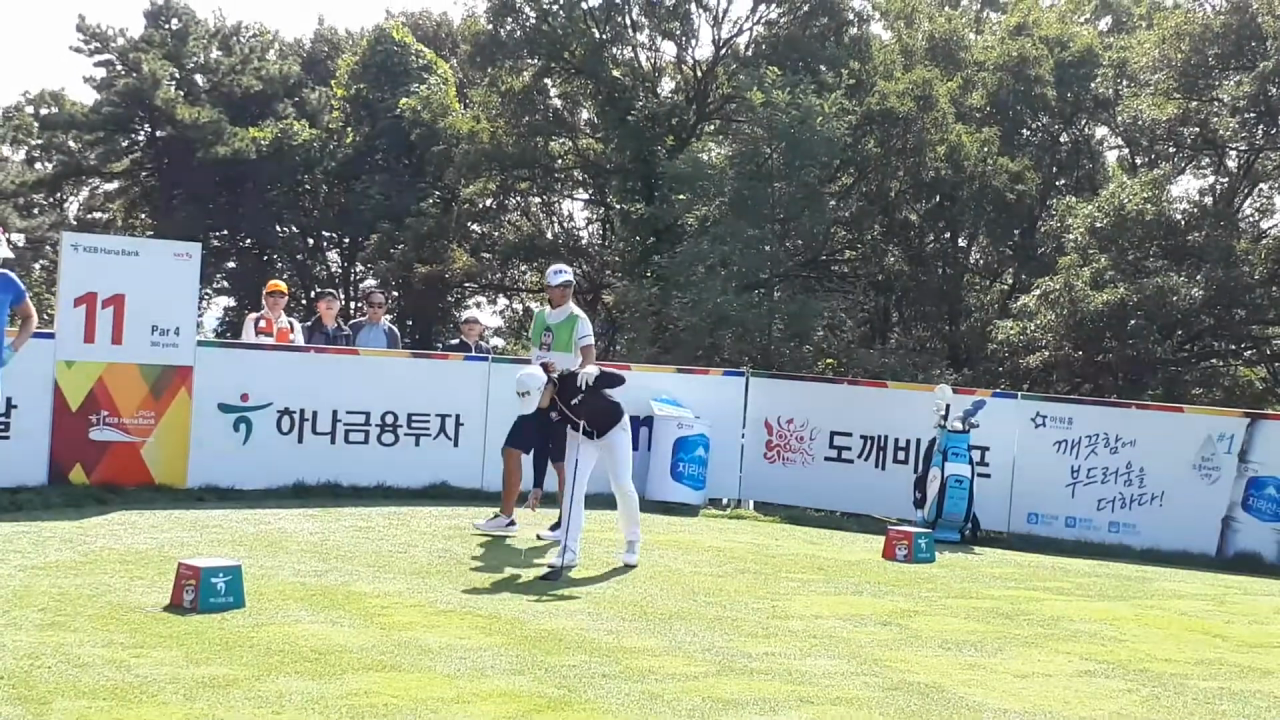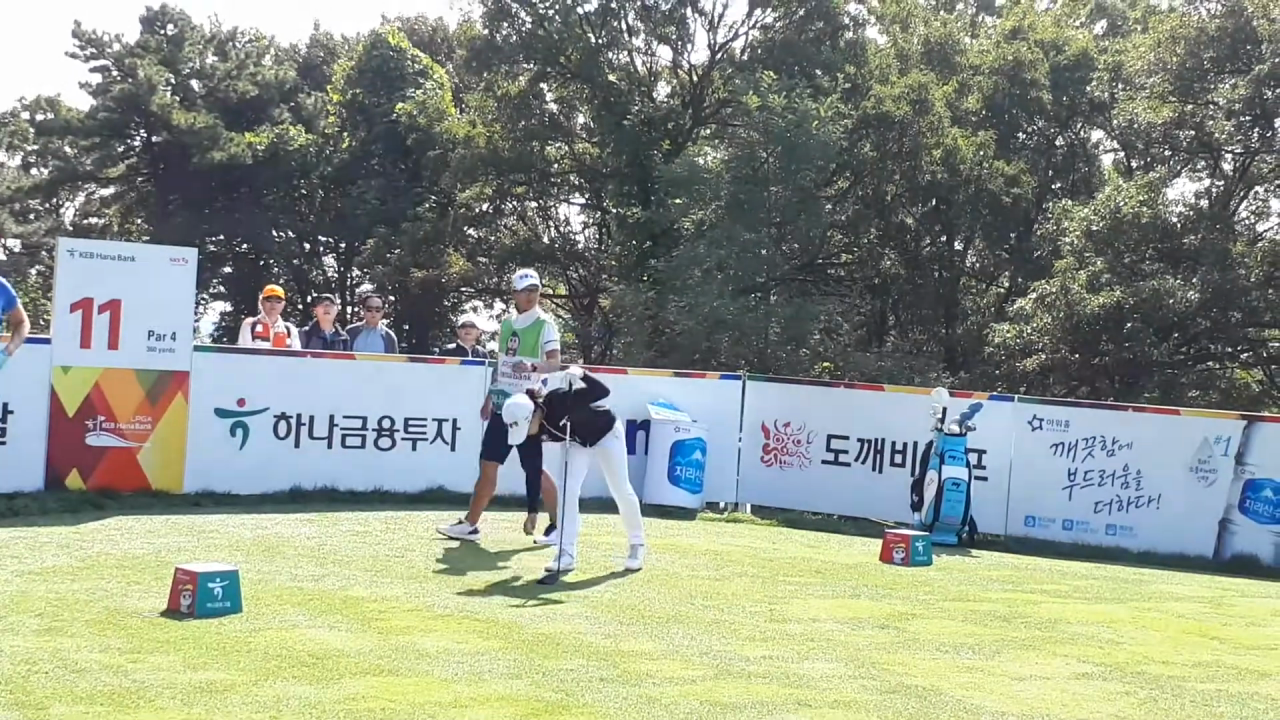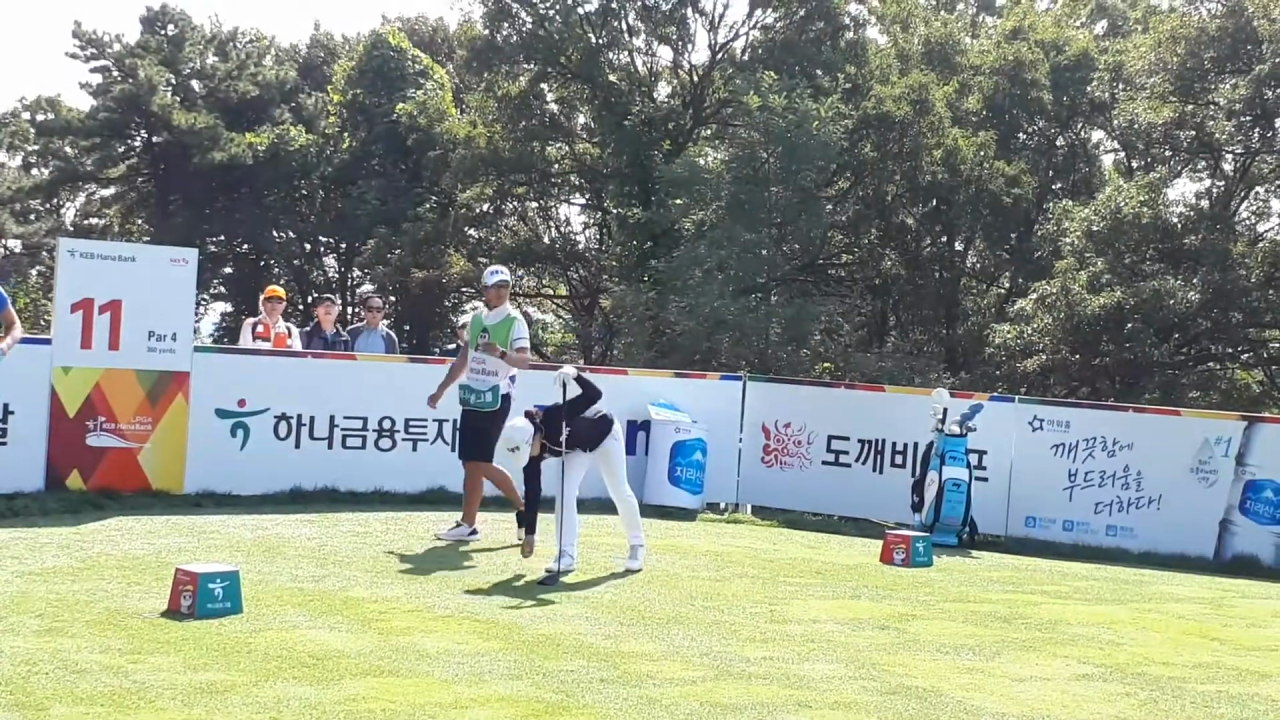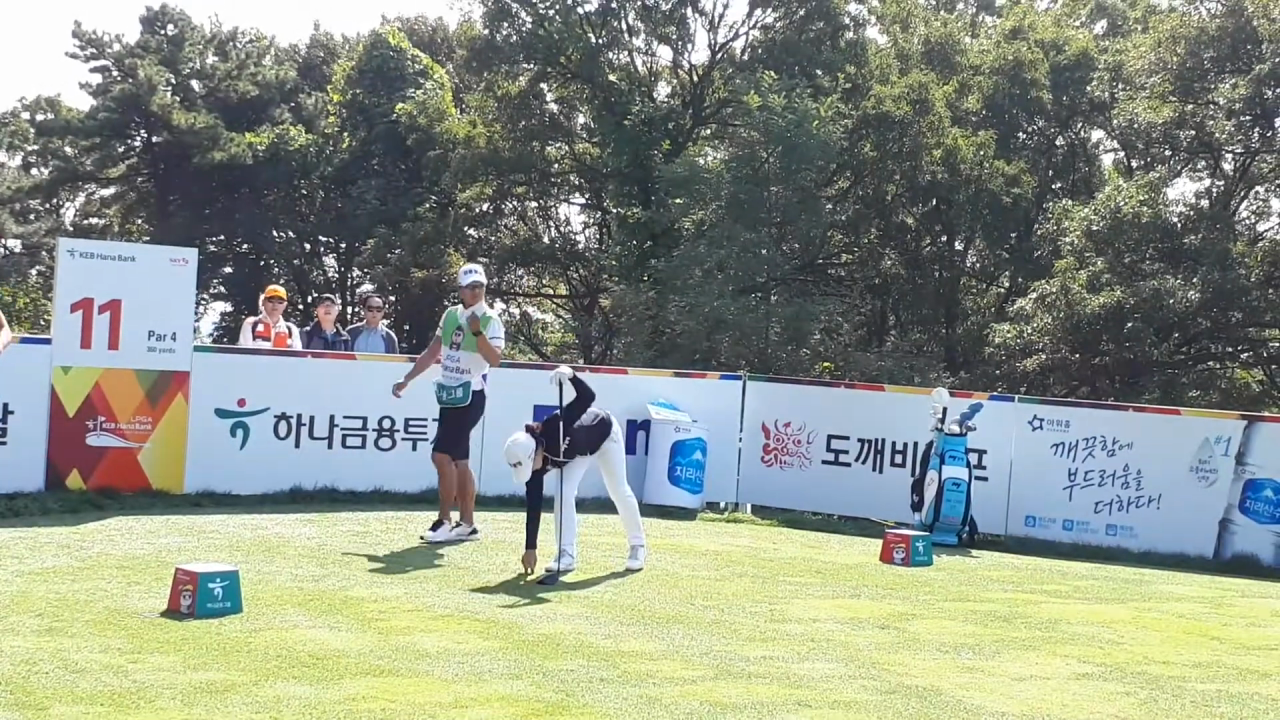
dt=0.2s
person 1, frame 1
left shoulder: (578, 320)
right shoulder: (540, 317)
left elbow: (589, 358)
left wrist: (576, 378)
left knee: (560, 461)
right knee: (511, 452)
left ankle: (565, 522)
right ankle: (505, 516)
person 1, frame 2
left shoulder: (544, 324)
right shoulder: (507, 323)
left elbow: (554, 363)
left wrist: (531, 368)
right wrist: (489, 398)
right hip: (504, 403)
left knee: (534, 468)
right knee: (487, 465)
left ankle: (557, 525)
right ankle: (469, 524)
person 1, frame 3
left shoulder: (514, 321)
right shoulder: (476, 318)
left elbow: (524, 360)
right elbow: (463, 358)
left wrist: (502, 354)
right wrist: (441, 389)
left hip: (497, 400)
right hip: (472, 399)
left knee: (483, 464)
right knee: (470, 464)
left ankle: (523, 509)
right ankle: (467, 524)
person 1, frame 4
left shoulder: (489, 319)
right shoulder: (451, 315)
left elbow: (495, 359)
right elbow: (432, 352)
left wrist: (478, 335)
right wrist: (406, 380)
left hip: (470, 397)
right hip: (449, 396)
left knee: (441, 455)
right knee: (458, 461)
left ankle: (445, 520)
right ankle: (465, 525)
person 2, frame 1
left shoulder: (574, 380)
right shoulder: (542, 409)
left elbow: (619, 379)
left wrist: (595, 371)
left hip: (614, 429)
right hip: (582, 435)
left knee: (623, 487)
right knee: (573, 487)
left ankle: (632, 540)
right ankle: (569, 550)
person 2, frame 2
left shoulder: (559, 401)
right shoulder: (533, 431)
left elbow: (602, 392)
left wrist: (581, 374)
left hip: (606, 433)
right hip: (577, 443)
left knee: (621, 490)
right knee: (567, 491)
left ankle: (637, 544)
right ankle: (566, 554)
person 2, frame 3
left shoulder: (557, 416)
right shoulder: (536, 448)
left elbow: (595, 396)
left wrist: (575, 374)
left hip: (606, 435)
right hip: (577, 447)
left knee: (620, 491)
right knee: (566, 492)
left ankle: (637, 545)
right ankle: (567, 554)
person 2, frame 4
left shoulder: (555, 428)
right shoulder: (537, 464)
left elbow: (587, 398)
right elbow: (533, 506)
left wrist: (571, 375)
right wrist: (530, 548)
left hip: (605, 434)
right hip: (577, 449)
left knee: (620, 492)
right knee: (564, 493)
left ankle: (637, 545)
right ankle: (566, 554)
